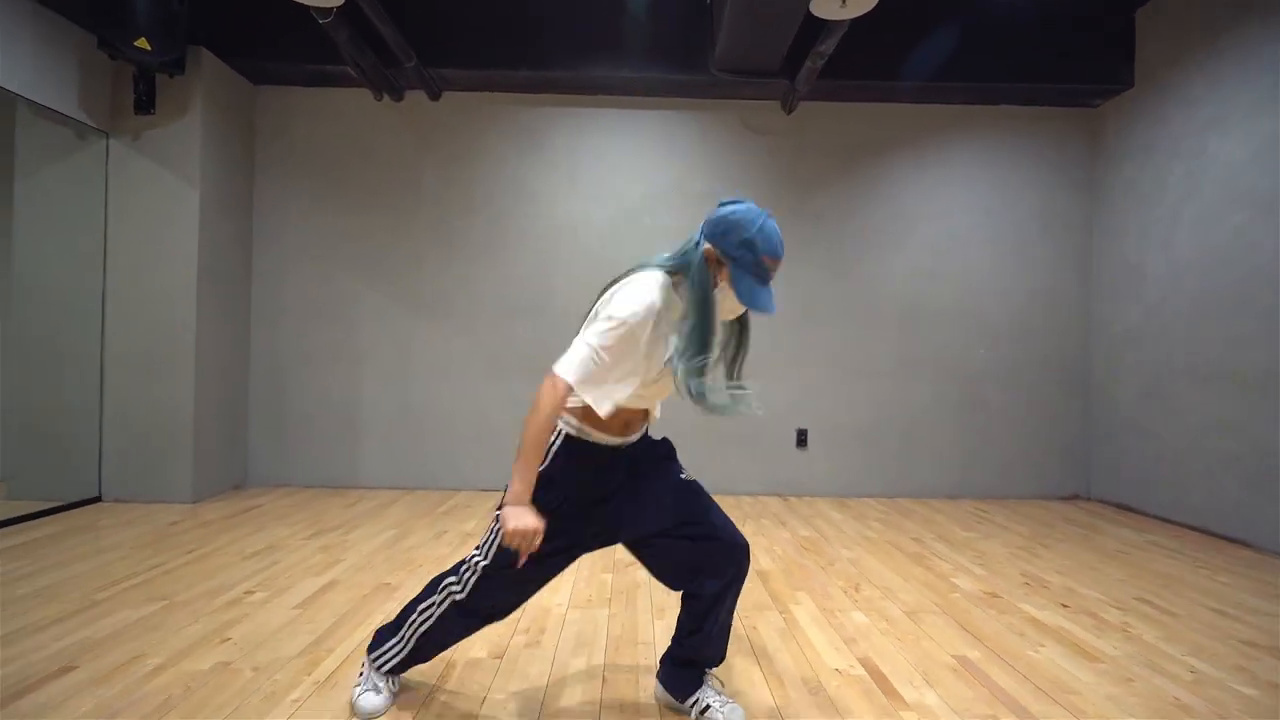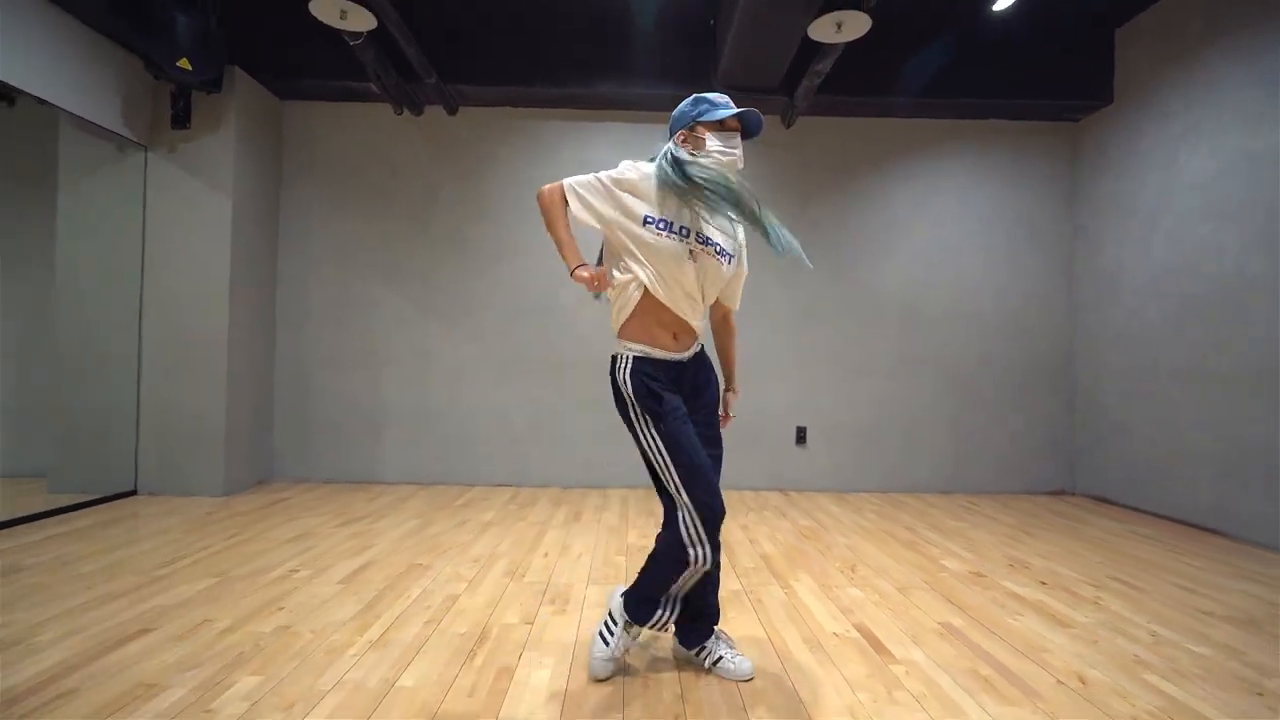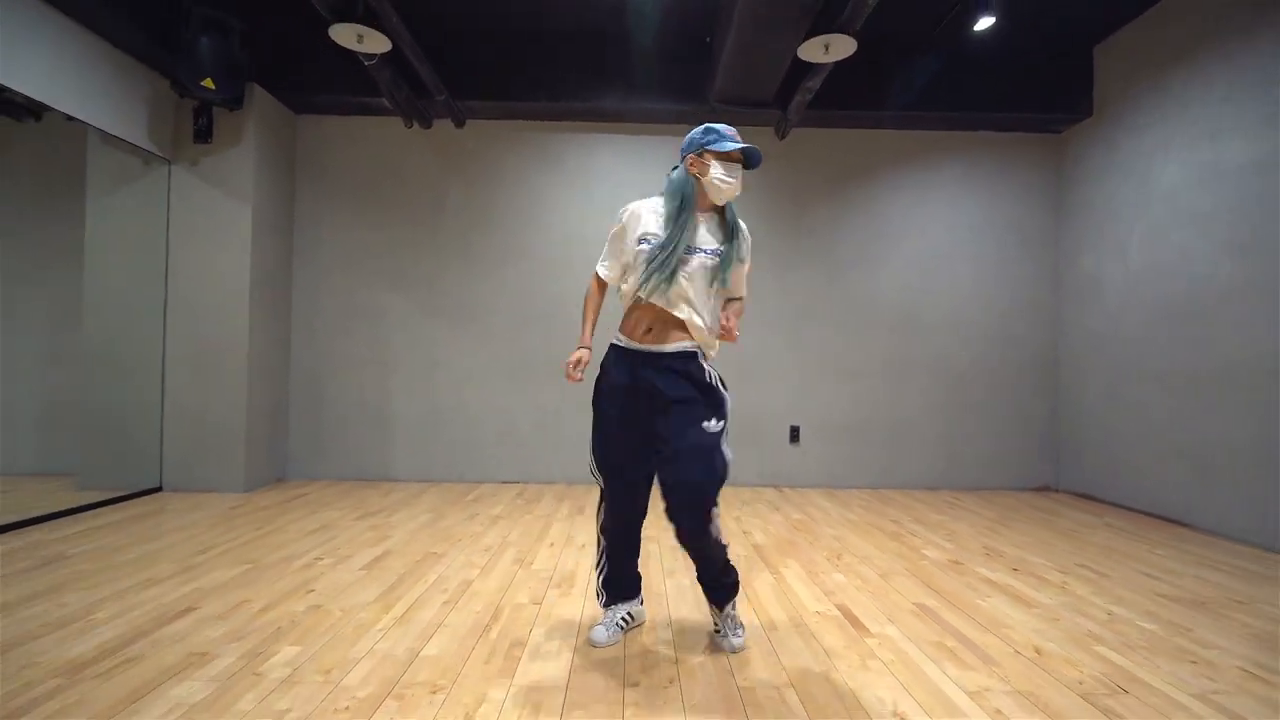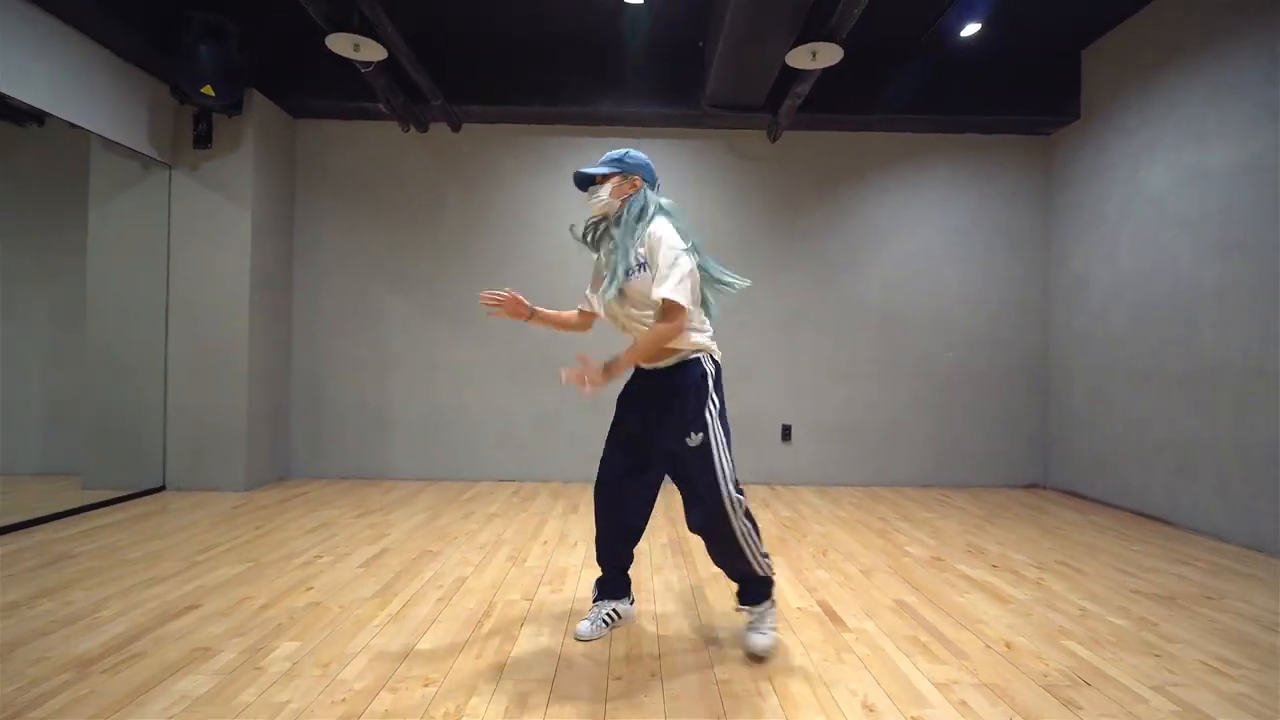
dt=0.3s
person 1, frame 1
left shoulder: (692, 298)
right shoulder: (644, 307)
right elbow: (555, 395)
right wrist: (518, 501)
left hip: (635, 455)
right hip: (575, 461)
left knee: (721, 558)
right knee: (491, 578)
right ankle: (385, 661)
person 1, frame 2
left shoulder: (732, 222)
right shoulder: (639, 183)
right elbow: (550, 193)
left wrist: (730, 385)
right wrist: (577, 266)
left hip: (693, 371)
right hip: (643, 374)
left knee: (701, 516)
right knee: (697, 519)
left ankle: (697, 635)
right ankle: (630, 614)
person 1, frame 3
left shoulder: (734, 235)
right shoulder: (641, 214)
right elbow: (601, 279)
left wrist: (730, 319)
right wrist: (583, 343)
left hip: (684, 370)
right hip: (621, 366)
left knee: (688, 493)
right knee: (619, 494)
left ankle: (724, 599)
right ankle: (623, 597)
person 1, frame 4
left shoulder: (660, 235)
right shoulder: (610, 251)
left elbow: (673, 322)
right elbow: (586, 318)
left wrist: (614, 366)
right wrist: (529, 314)
left hip: (688, 377)
right hip: (644, 381)
left knee: (715, 497)
right knee: (614, 496)
right ankle: (614, 597)
